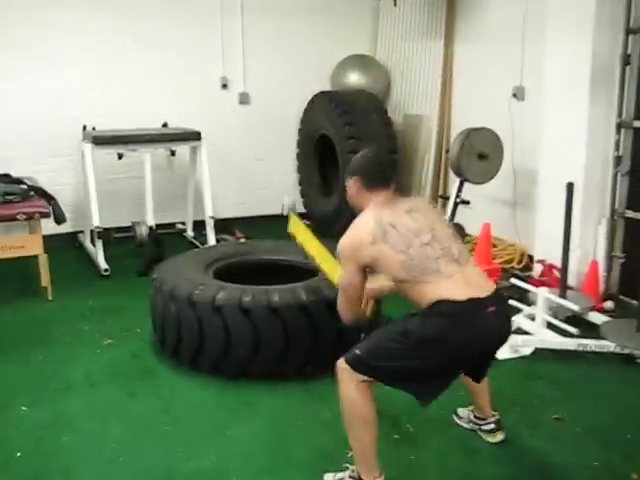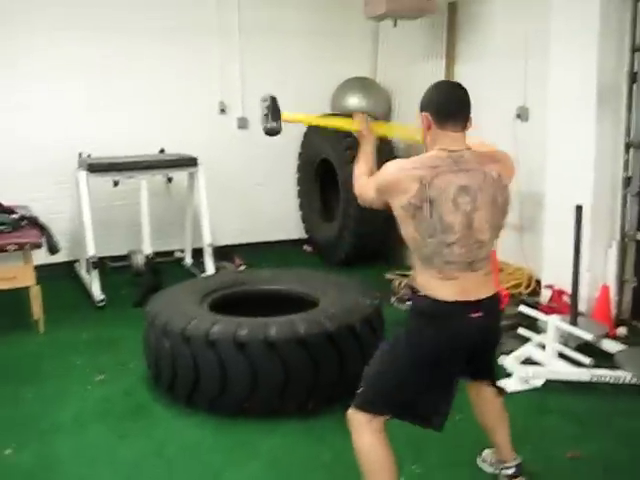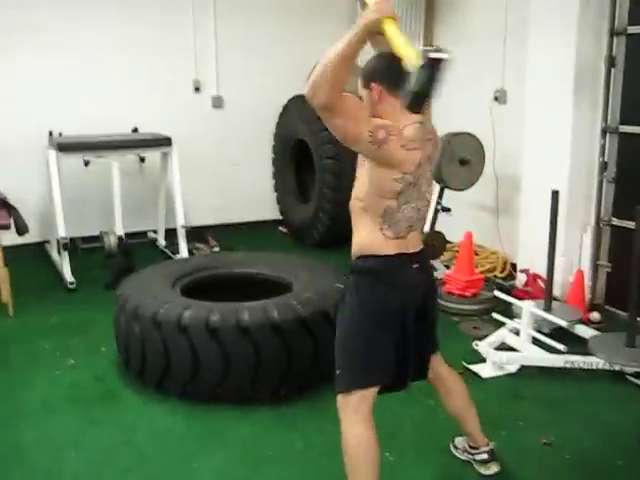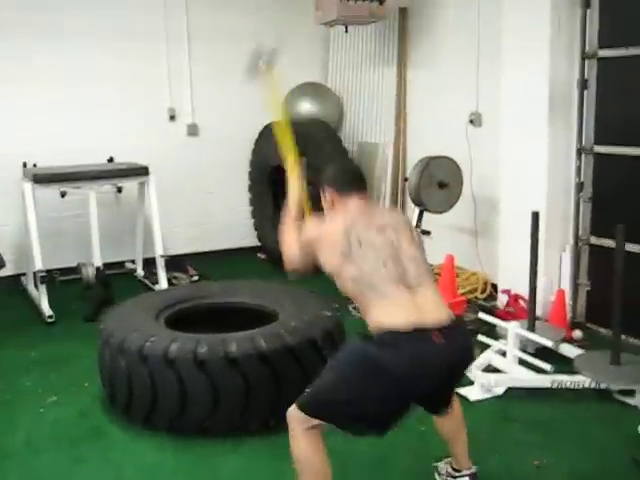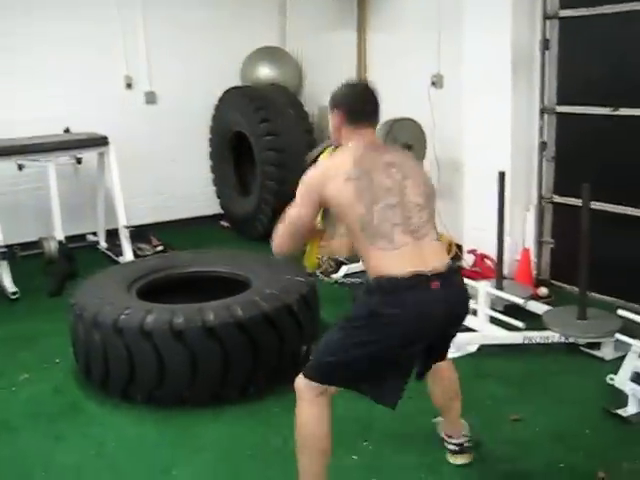
dt=0.4s
person 1, frame 1
left shoulder: (356, 237)
right shoulder: (425, 206)
left elbow: (350, 314)
left wrist: (361, 292)
left hip: (455, 321)
right hip: (498, 313)
left knee: (350, 372)
right ankle: (487, 419)
person 1, frame 2
left shoulder: (402, 175)
right shoulder: (500, 168)
left elbow: (363, 191)
left wrist: (366, 142)
left hip: (435, 317)
right hip: (487, 311)
left knee: (363, 419)
right knee: (480, 380)
person 1, frame 3
left shoulder: (388, 142)
right shoulder: (422, 122)
left elbow: (321, 96)
right elbow: (390, 65)
left hip: (378, 276)
right hip: (416, 270)
left knee: (354, 405)
right knee: (433, 364)
person 1, frame 4
left shoulder: (322, 231)
right shoulder: (398, 219)
left elbow: (291, 257)
left wrist: (293, 200)
left hip: (398, 349)
right hip: (454, 342)
left knee: (301, 421)
right knee: (439, 394)
person 1, frame 5
left shoulder: (326, 171)
right shoulder: (409, 161)
left elbow: (282, 246)
left wrist: (310, 232)
left hip: (398, 300)
right hip: (448, 289)
left knee: (310, 388)
right knee: (434, 355)
right ankle: (457, 436)
